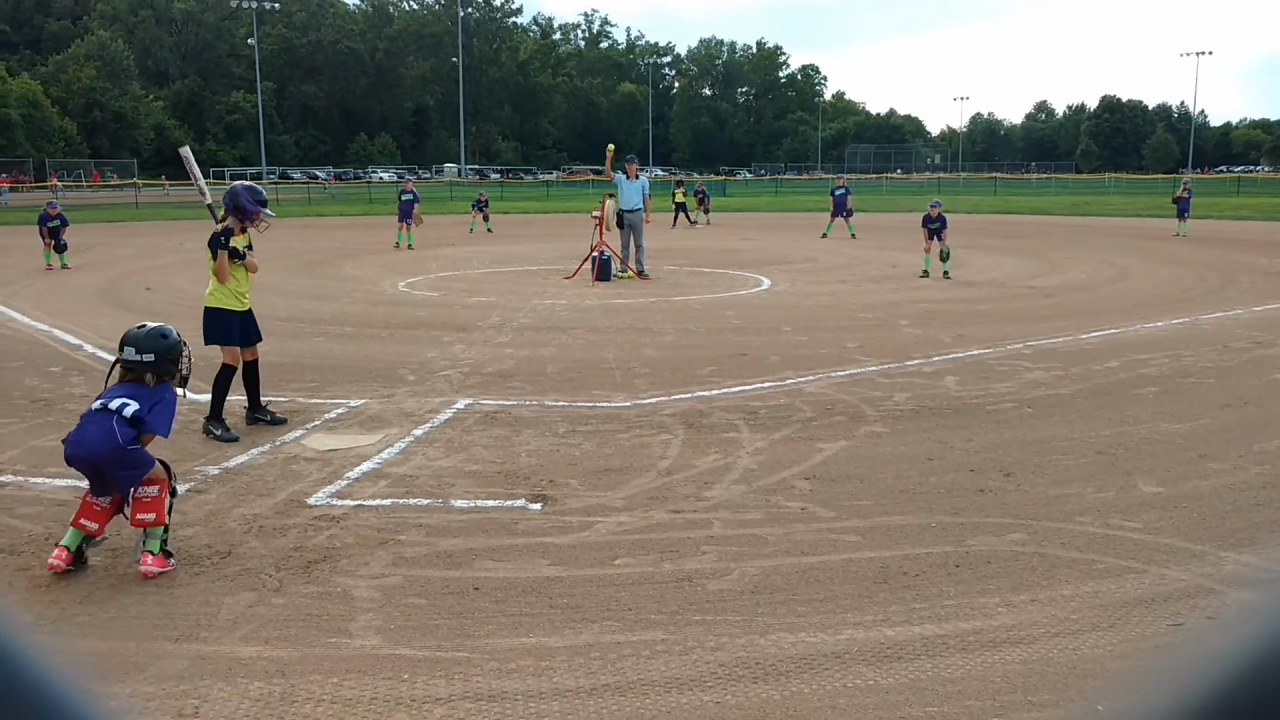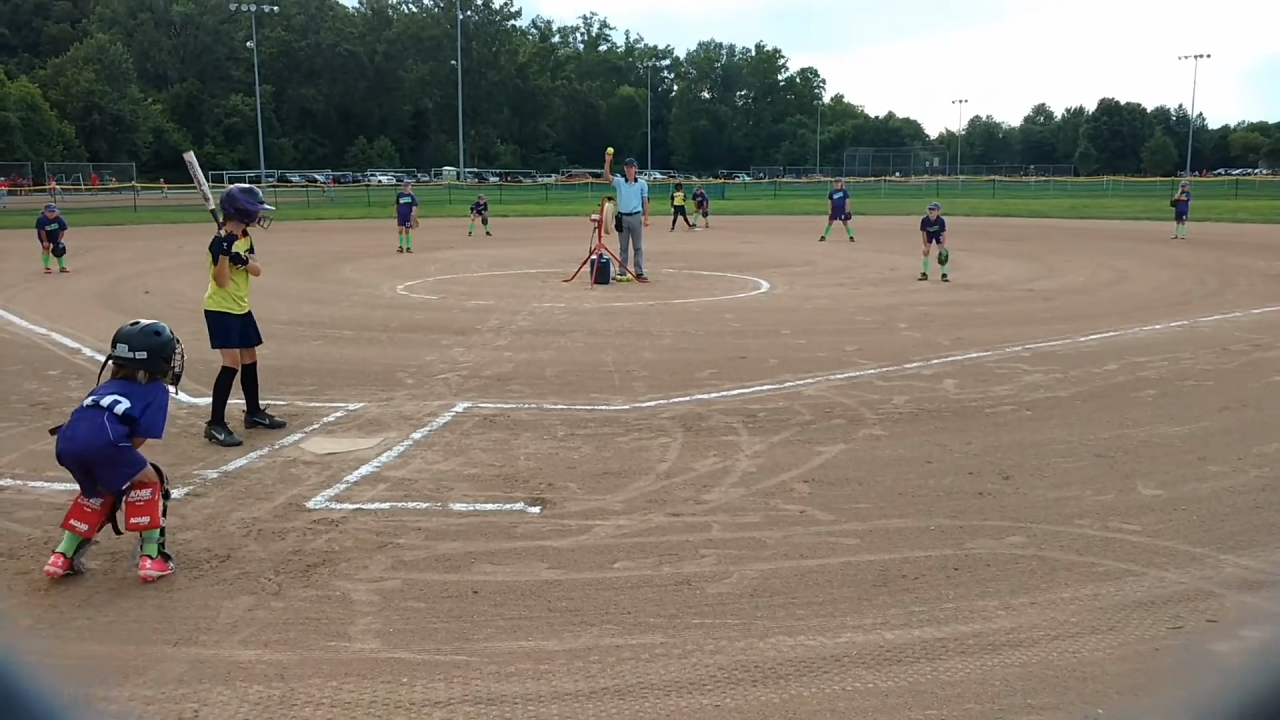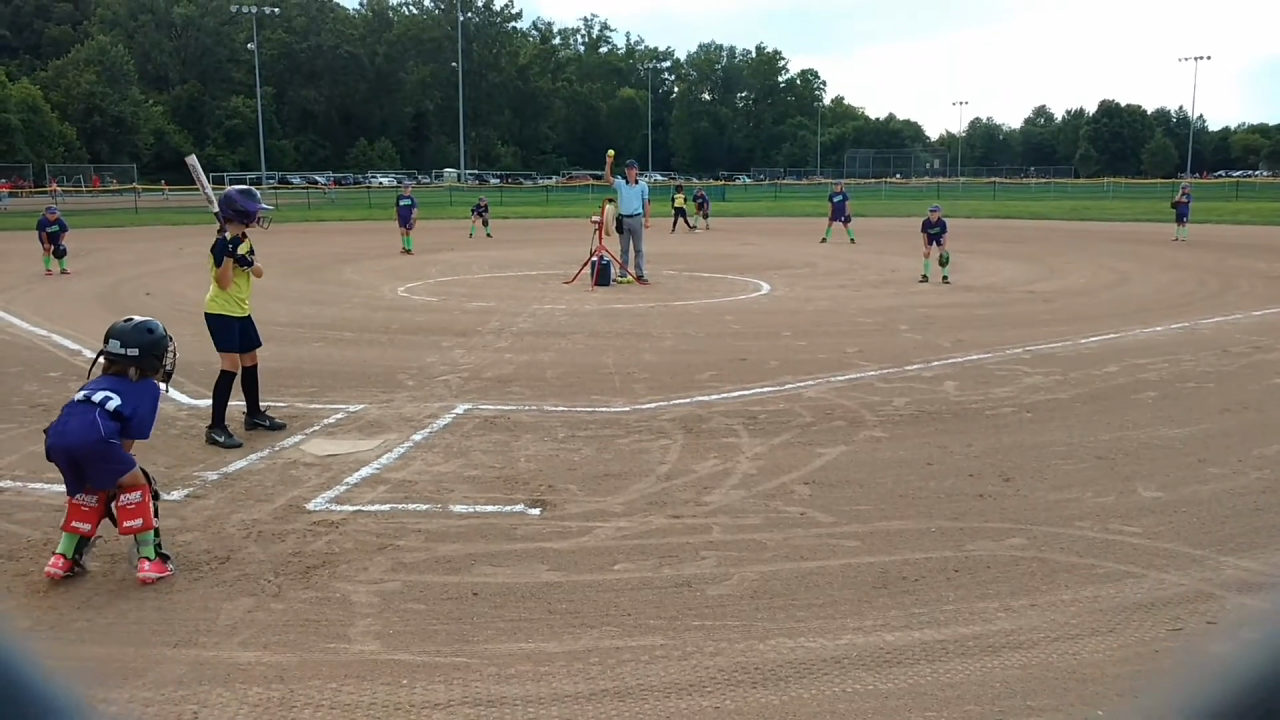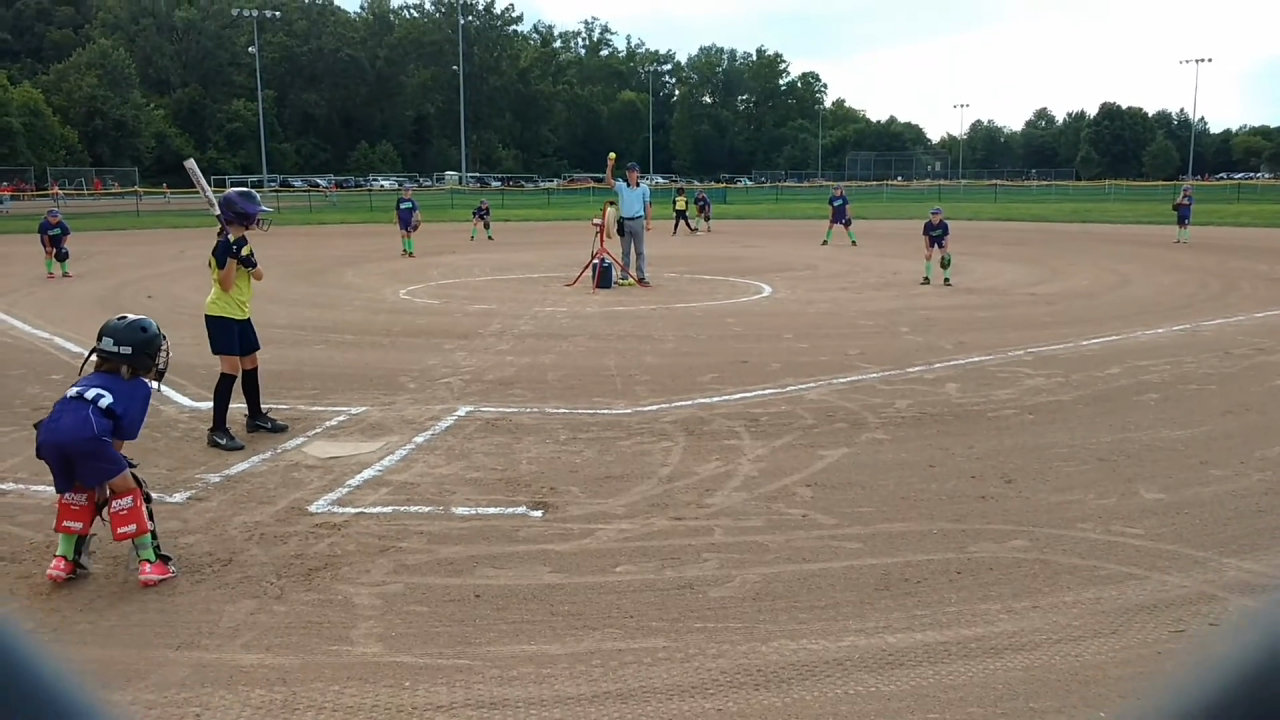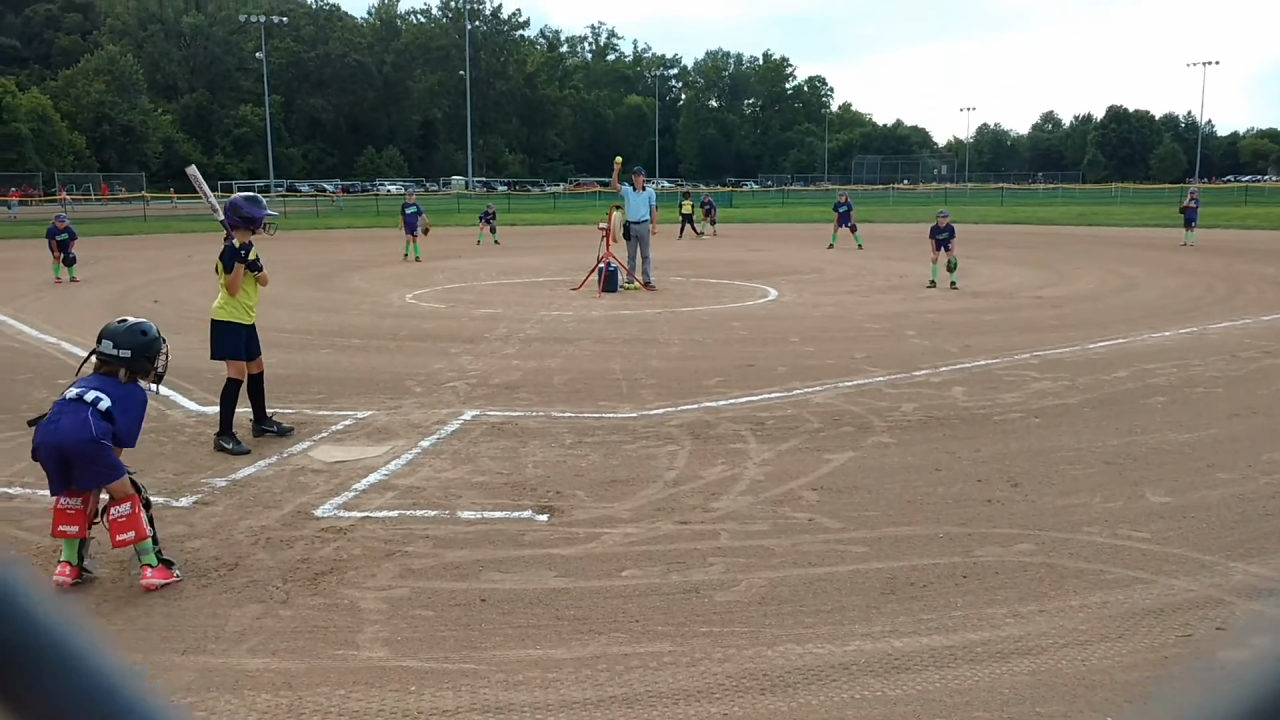
dt=0.1s
person 1, frame 1
left shoulder: (115, 389)
right shoulder: (165, 393)
right elbow: (147, 435)
right wrist: (130, 467)
left hip: (76, 444)
right hip: (112, 442)
left knee: (104, 487)
right knee: (158, 478)
left ankle: (67, 551)
right ankle: (153, 553)
person 1, frame 2
left shoulder: (108, 385)
right shoulder: (157, 391)
right elbow: (138, 438)
right wrist: (121, 468)
left hip: (67, 441)
right hip: (103, 440)
left knee: (98, 490)
right knee: (150, 482)
left ankle: (63, 557)
right ankle: (152, 558)
person 1, frame 3
left shoulder: (98, 382)
right shoulder: (148, 389)
right elbow: (128, 438)
right wrist: (115, 468)
left hip: (58, 436)
right hip: (93, 437)
left knee: (90, 488)
right knee: (138, 486)
left ankle: (63, 558)
right ankle: (150, 559)
person 1, frame 4
left shoulder: (88, 379)
right shoulder: (138, 388)
right elbow: (119, 439)
right wrist: (102, 479)
left hip: (49, 434)
right hip: (86, 434)
left knee: (81, 489)
right knee: (128, 489)
left ankle: (65, 560)
right ankle: (150, 562)
person 1, frame 5
left shoulder: (86, 381)
right shoulder: (135, 393)
right elbow: (117, 446)
right wrist: (97, 486)
left hip: (46, 435)
right hip: (85, 436)
left knee: (75, 491)
right knee: (127, 495)
left ankle: (69, 565)
right ankle: (152, 567)
person 2, frame 1
left shoulder: (244, 234)
right shoulder: (219, 238)
left elbow: (254, 268)
right elbow: (222, 277)
left wrist: (241, 256)
right wrist: (223, 247)
left hip: (242, 305)
right hip: (222, 306)
left knee: (251, 355)
right knee: (232, 360)
left ankle: (255, 409)
right ankle: (214, 420)
person 2, frame 2
left shoulder: (244, 238)
right shoulder: (220, 242)
left elbow: (257, 270)
right elbow: (221, 281)
left wrist: (245, 261)
right wrist: (225, 252)
left hip: (241, 308)
right hip: (221, 309)
left knee: (249, 358)
right knee: (231, 362)
left ankle: (254, 412)
right ankle: (216, 424)
person 2, frame 3
left shoulder: (244, 239)
right shoulder: (221, 244)
left elbow: (259, 272)
right elbow: (223, 284)
left wrist: (249, 263)
right wrist: (229, 254)
left hip: (240, 310)
right hip: (221, 311)
left knee: (250, 360)
right knee: (230, 366)
left ankle: (254, 414)
right ankle: (216, 428)
person 2, frame 4
left shoulder: (243, 242)
right shoulder: (224, 246)
left elbow: (259, 276)
right elbow: (226, 285)
left wrist: (251, 264)
right wrist: (232, 256)
left hip: (240, 314)
right hip: (222, 314)
left knee: (250, 363)
right knee: (231, 369)
left ankle: (256, 416)
right ankle: (217, 431)
person 2, frame 5
left shoulder: (248, 247)
right shoulder: (231, 251)
left elbow: (264, 281)
right elbow: (232, 290)
left wrist: (257, 268)
right wrist: (239, 260)
left hip: (246, 318)
right hip: (229, 319)
left knee: (256, 367)
right knee: (237, 373)
left ankle: (261, 420)
right ankle: (224, 435)
